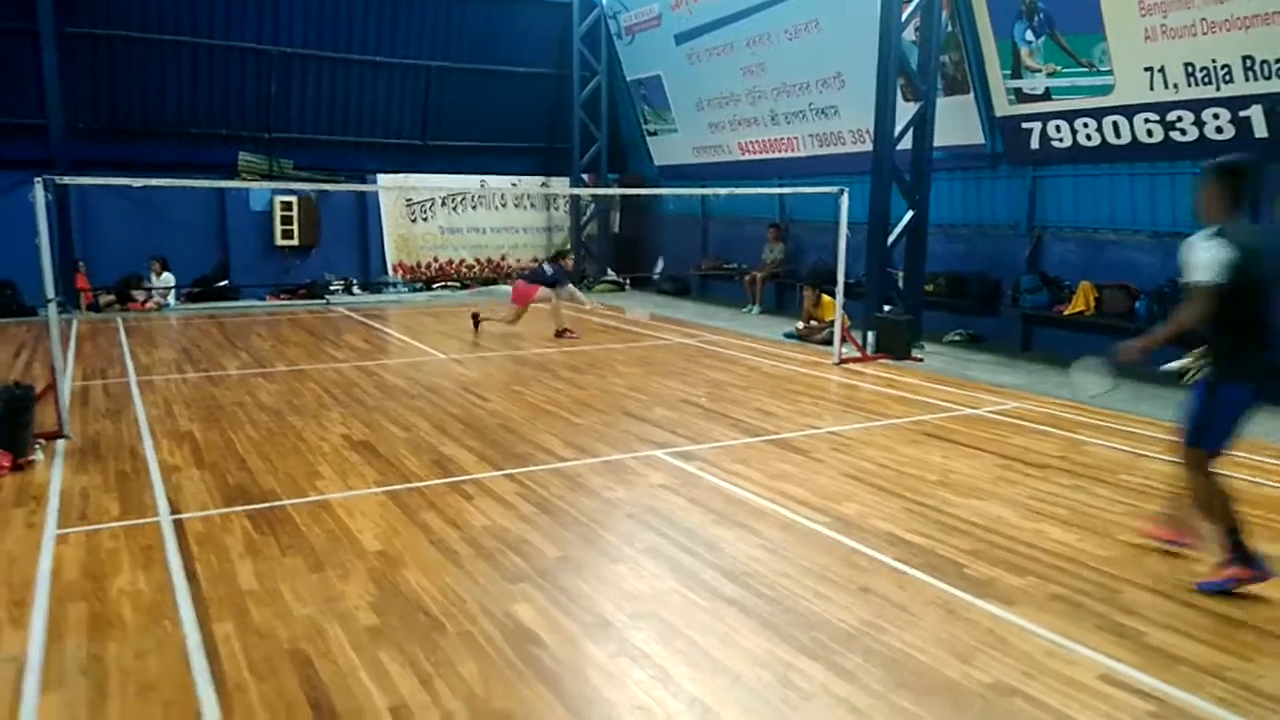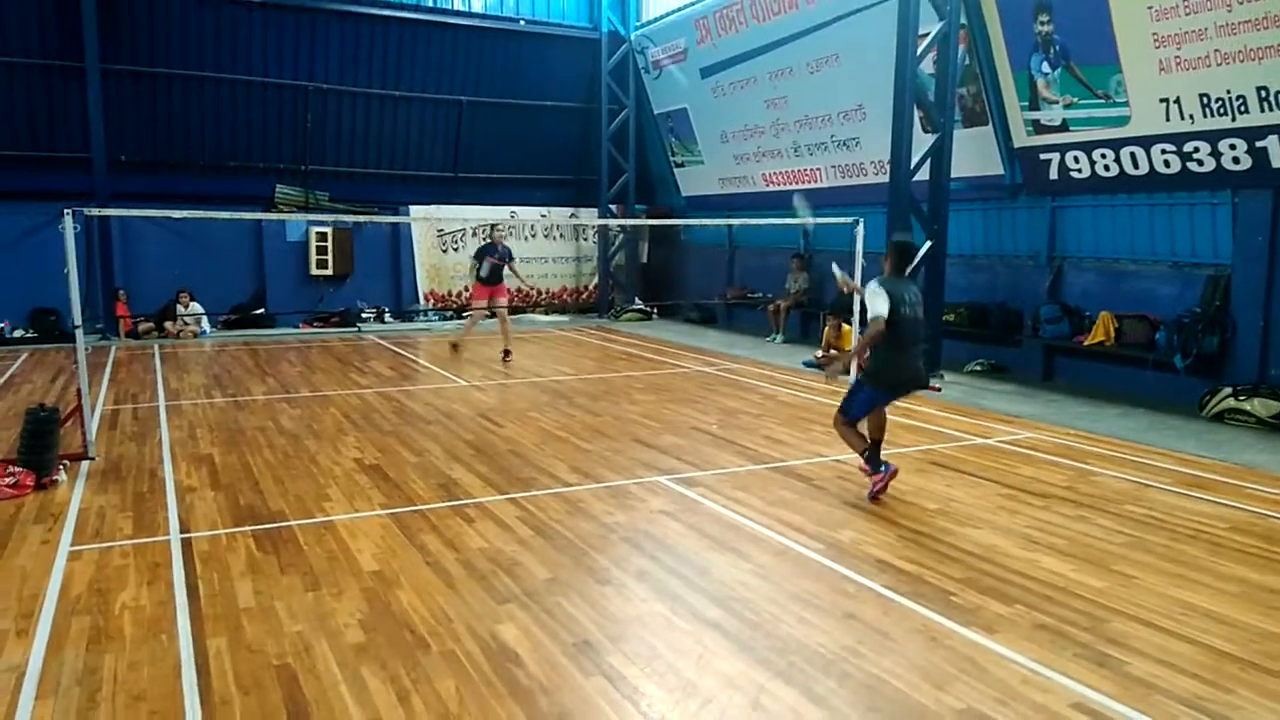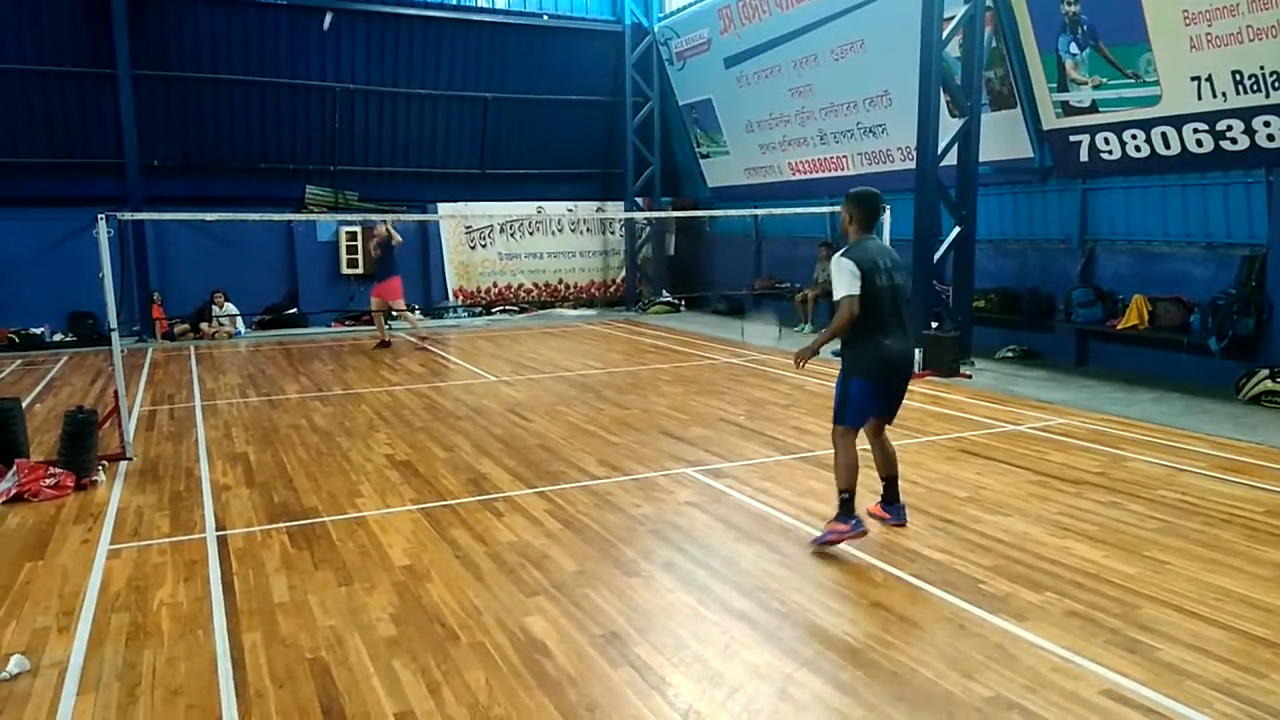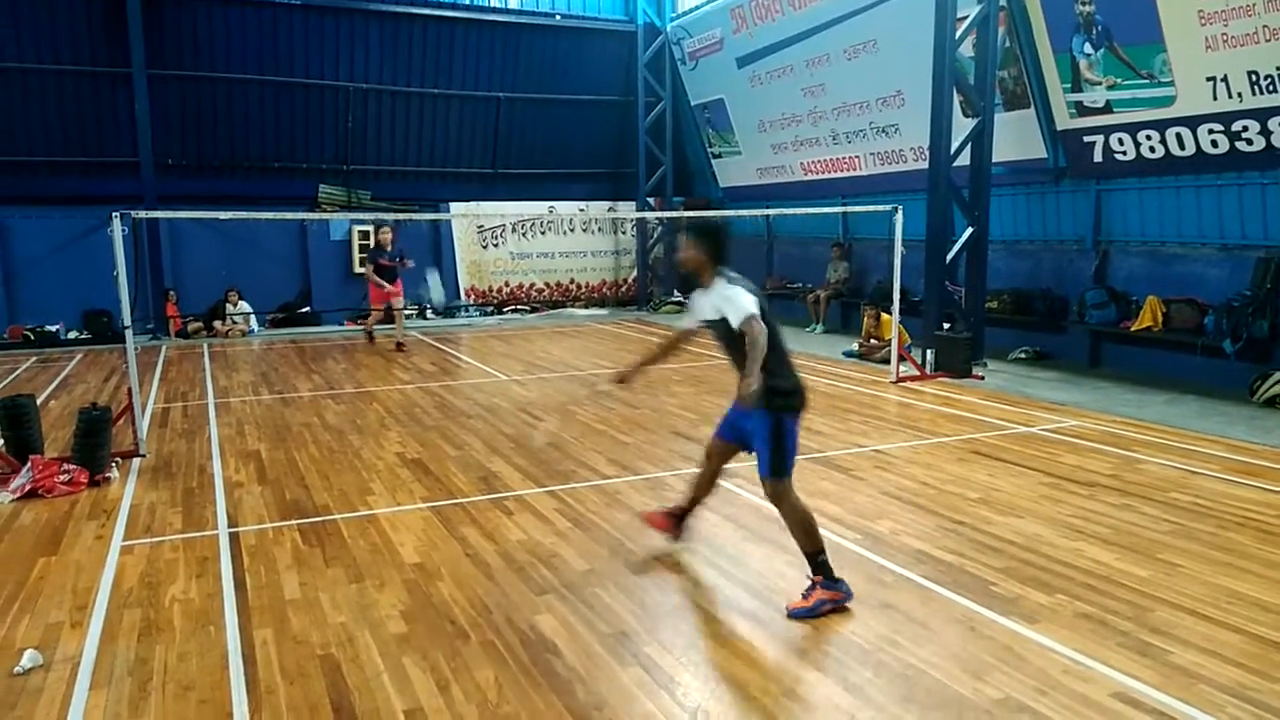
dt=1s
person 1, frame 1
left shoulder: (1208, 244)
right shoulder: (1253, 237)
left elbow: (1198, 309)
left wrist: (1146, 344)
left hip: (1234, 368)
right hip: (1255, 363)
left knee: (1194, 459)
right knee: (1191, 443)
left ankle: (1243, 562)
right ankle: (1179, 523)
person 1, frame 2
left shoulder: (877, 288)
right shoulder: (912, 292)
left elbow: (878, 327)
left wrist: (853, 355)
right wrist: (855, 289)
left hip: (884, 371)
right hip: (913, 374)
left knee: (843, 422)
right knee: (875, 406)
left ankle: (878, 467)
right ankle: (873, 461)
person 1, frame 3
left shoulder: (846, 259)
right shoulder: (891, 255)
left elbow: (849, 312)
left wrist: (815, 345)
left hip: (866, 359)
right hip: (900, 355)
left knee: (844, 433)
right knee: (875, 429)
left ankle: (846, 516)
right ankle: (891, 505)
person 1, frame 4
left shoulder: (728, 291)
right shoulder: (703, 297)
left elbow: (755, 330)
right elbow: (680, 336)
left wrist: (753, 375)
right wrist: (638, 367)
left hip: (775, 399)
right hip: (755, 397)
left knee: (777, 490)
right knee: (714, 454)
left ankle: (828, 584)
right ankle: (679, 519)
